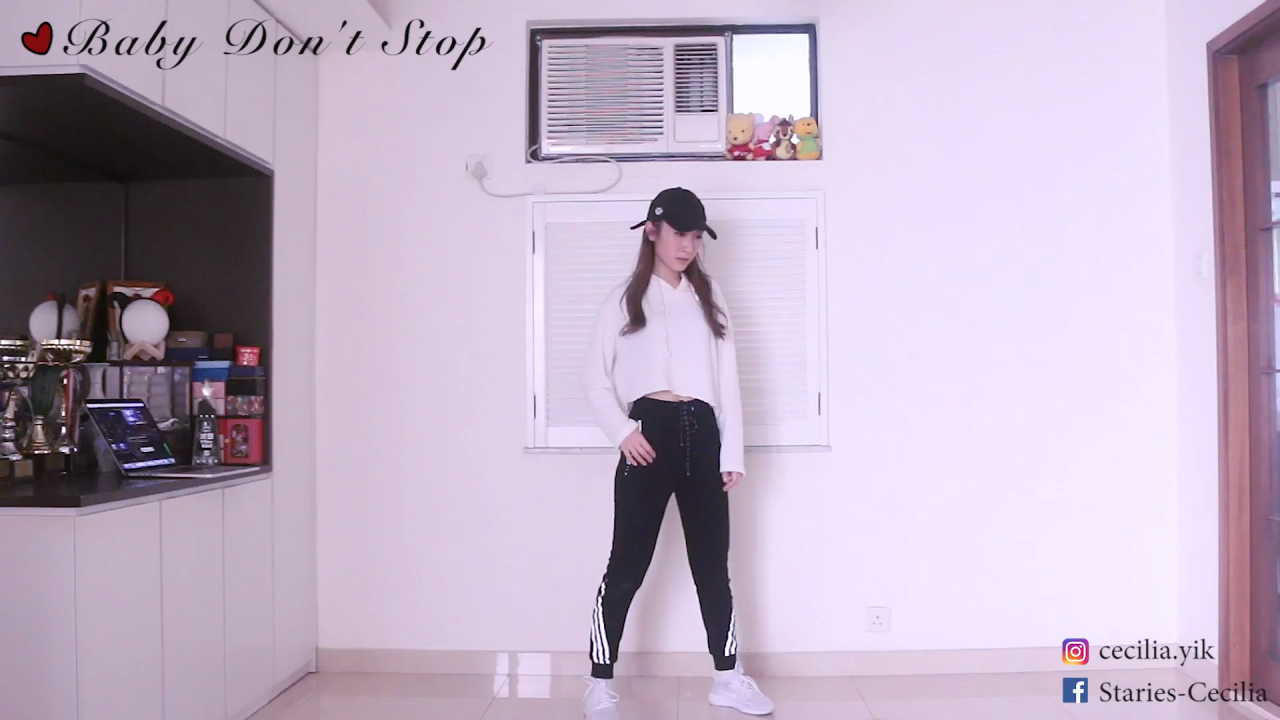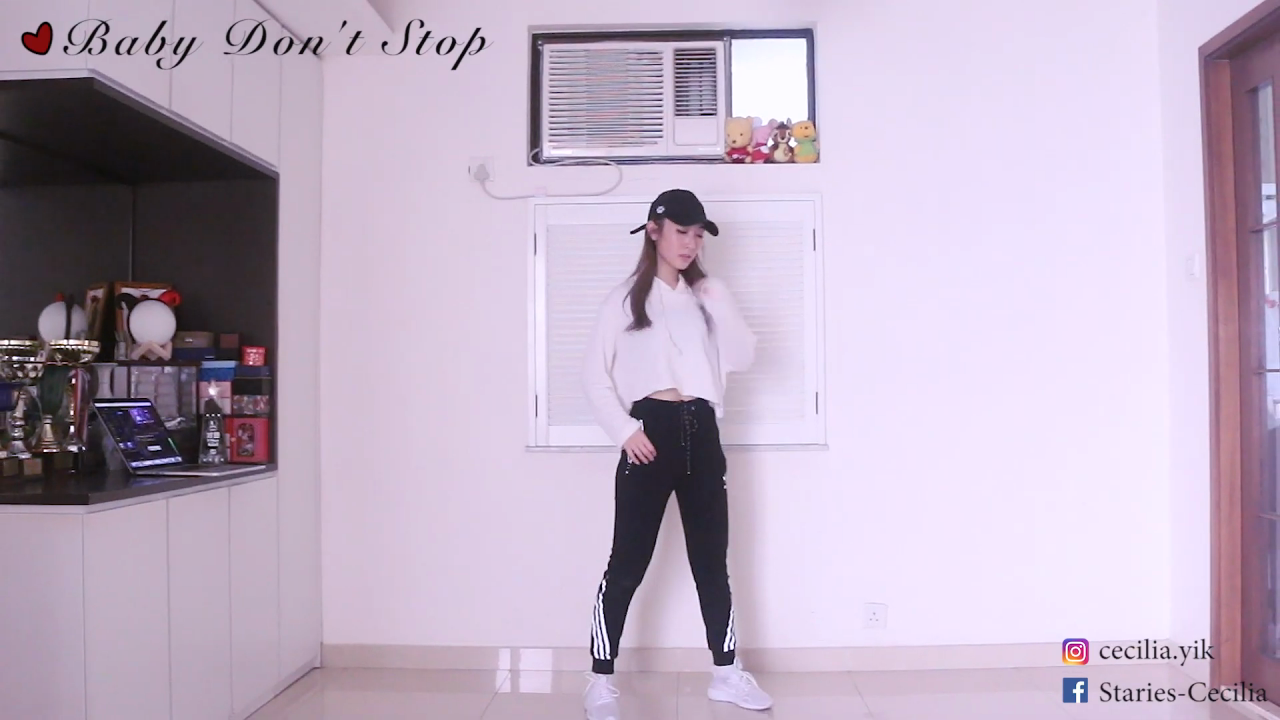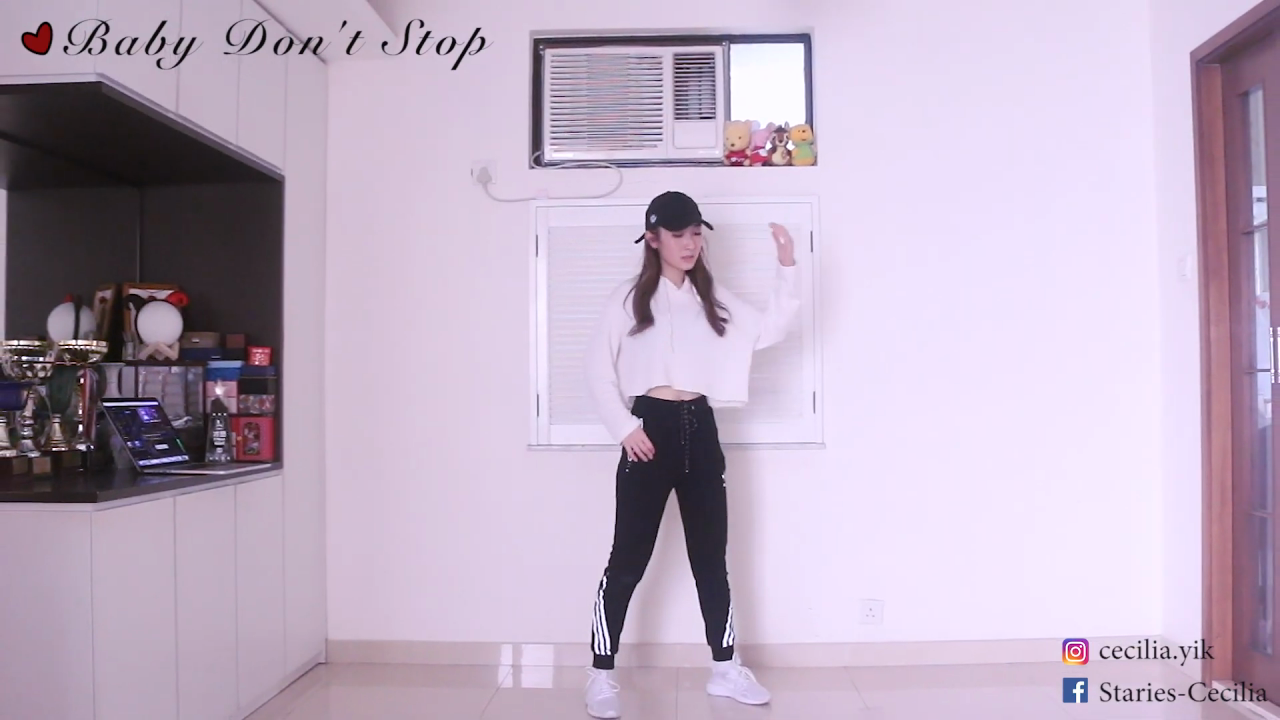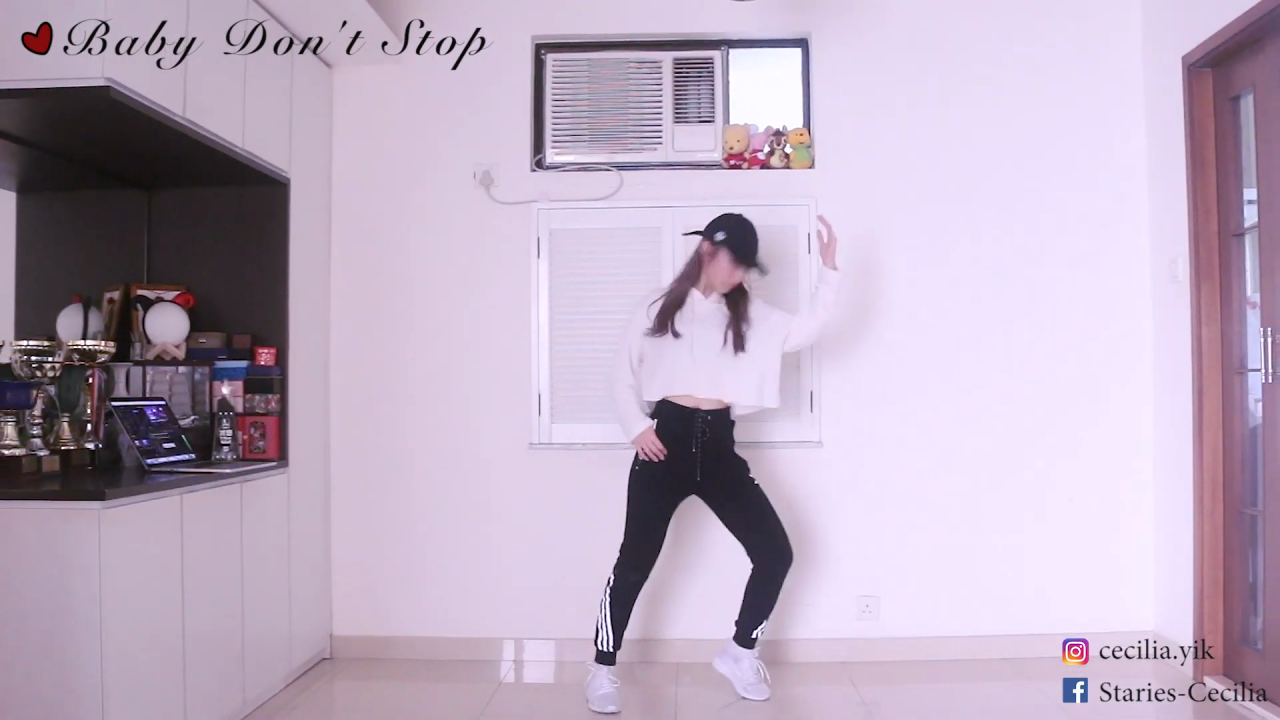
dt=1s
person 1, frame 1
left shoulder: (708, 295)
right shoulder: (625, 298)
left elbow: (727, 376)
right elbow: (594, 376)
left wrist: (733, 450)
right wrist: (622, 430)
left hip: (701, 434)
right hip: (650, 432)
left knee: (712, 563)
right knee: (627, 565)
left ankle: (727, 676)
person 1, frame 2
left shoulder: (703, 295)
right shoulder: (626, 298)
left elbow: (740, 357)
right elbow: (595, 374)
left wrist: (719, 304)
right wrist: (624, 429)
left hip: (700, 432)
right hip: (651, 431)
left knee: (711, 560)
right knee: (628, 563)
left ankle: (726, 672)
person 1, frame 3
left shoulder: (713, 299)
right shoulder: (629, 298)
left elbow: (770, 329)
right elbow: (597, 369)
left wrist: (787, 269)
right wrist: (624, 426)
left hip: (700, 431)
right hip: (650, 429)
left knee: (712, 558)
right knee: (628, 560)
left ankle: (726, 668)
right ankle: (602, 674)
person 1, frame 4
left shoulder: (748, 311)
right shoulder: (662, 306)
left elbow: (803, 331)
right elbow: (623, 371)
left wrist: (828, 270)
right wrist: (637, 426)
left hip: (718, 445)
right hip: (668, 440)
left knee: (774, 552)
right knee: (635, 561)
left ankle: (740, 652)
right ankle: (603, 670)
